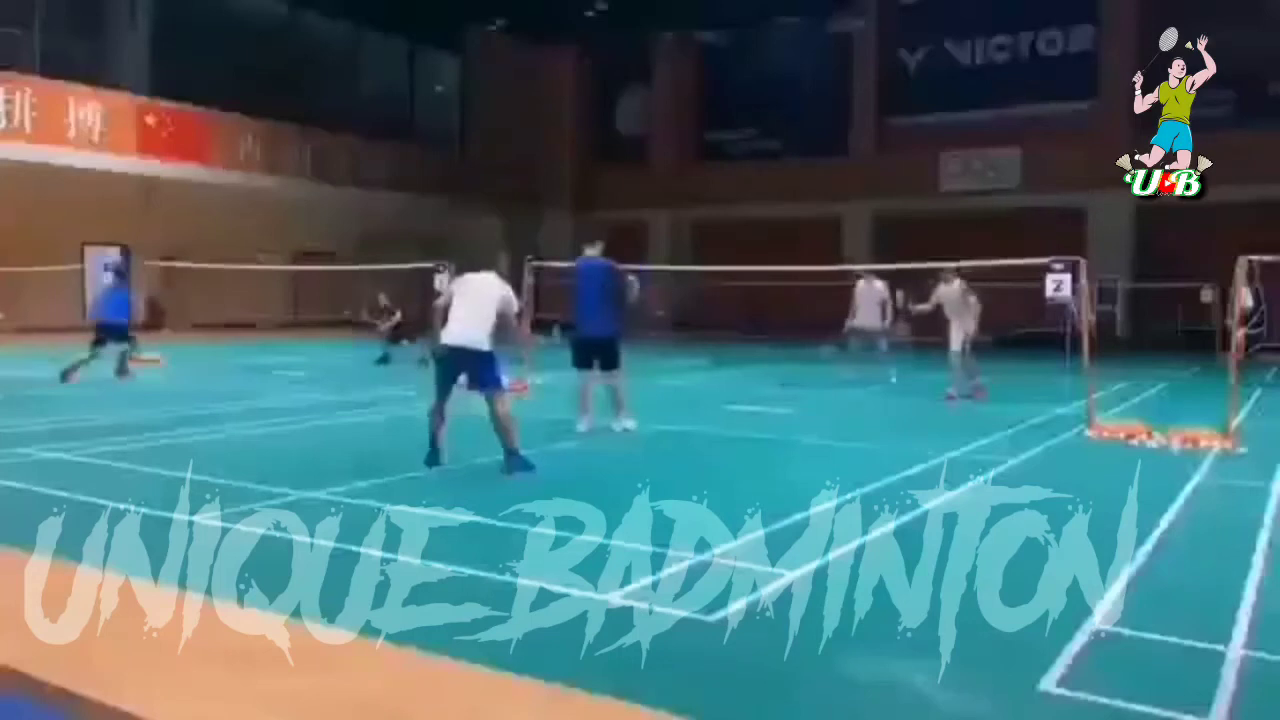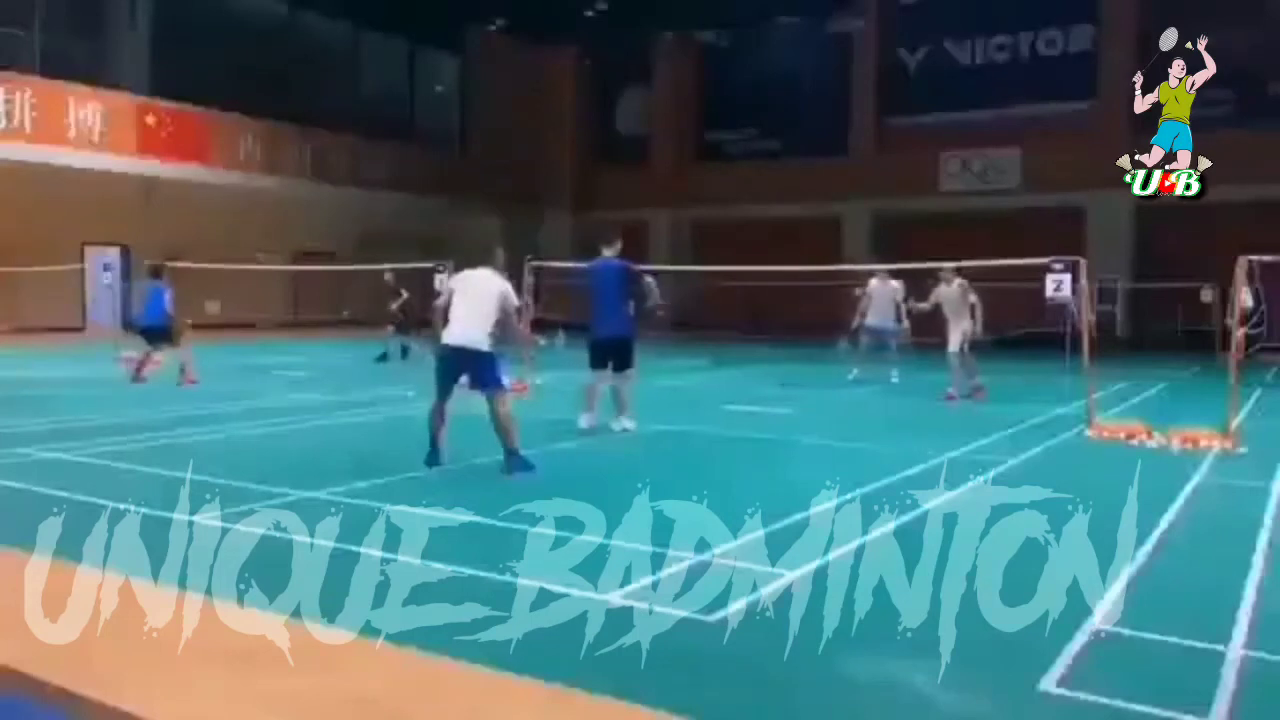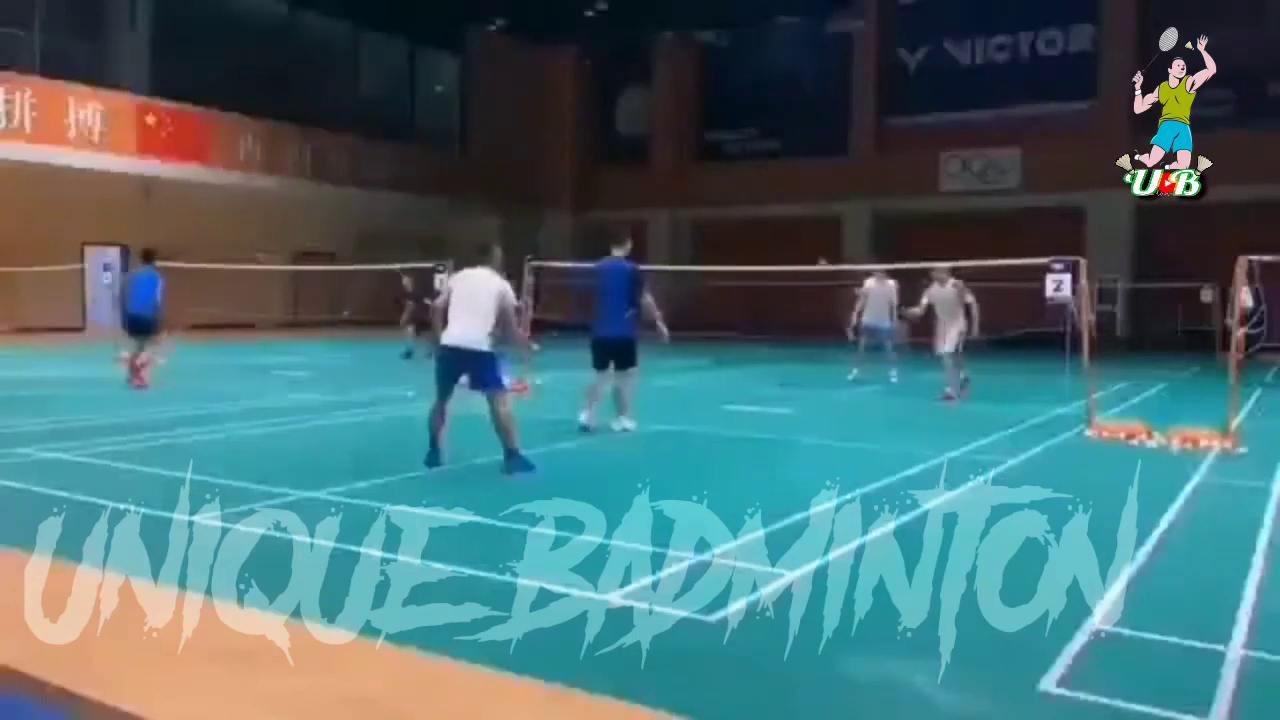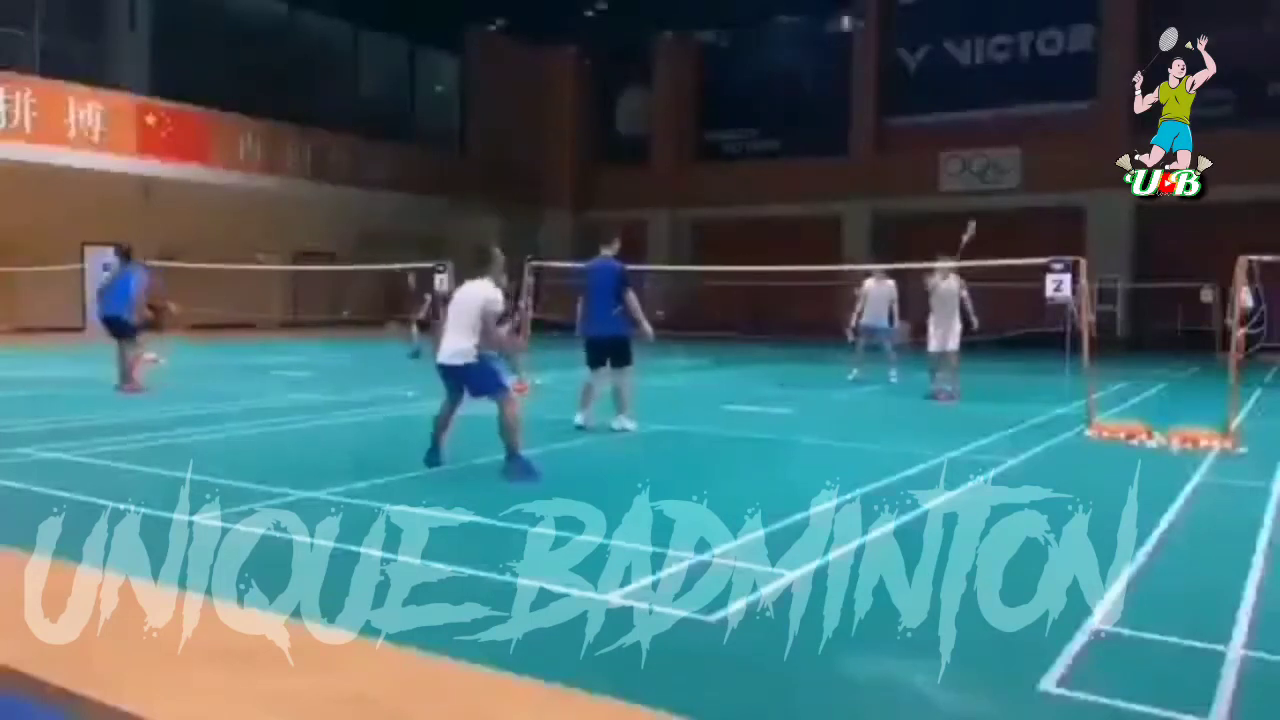
dt=0.5s
person 1, frame 1
left shoulder: (463, 279)
right shoulder: (504, 289)
left elbow: (438, 307)
right elbow: (512, 327)
left wrist: (438, 337)
left hip: (449, 345)
right hip: (478, 347)
left knee: (440, 400)
right knee: (498, 401)
left ankle: (434, 452)
right ankle: (512, 456)
person 1, frame 2
left shoulder: (461, 277)
right shoulder: (503, 285)
left elbow: (439, 306)
right elbow: (512, 326)
left wrist: (441, 336)
right wrist: (532, 340)
left hip: (450, 345)
right hip: (479, 347)
left knee: (440, 399)
right knee: (499, 401)
left ankle: (434, 452)
right ankle: (512, 456)
person 1, frame 3
left shoulder: (459, 277)
right shoulder: (501, 285)
left elbow: (438, 308)
right elbow: (510, 327)
left wrist: (439, 337)
right wrist: (528, 345)
left hip: (449, 346)
right hip: (479, 347)
left knee: (441, 399)
right knee: (499, 400)
left ankle: (434, 452)
right ankle: (513, 456)
person 1, frame 4
left shoulder: (463, 289)
right shoulder: (493, 293)
left elbow: (445, 324)
right elbow: (489, 333)
right wrist: (510, 351)
left hip: (445, 358)
right hip: (467, 359)
left knee: (451, 403)
right knee: (508, 401)
left ankle: (434, 451)
right ankle: (514, 459)
person 2, frame 1
left shoulder: (574, 268)
right shoulder: (608, 267)
left elbow: (573, 298)
right elbow: (631, 282)
right wrist: (629, 299)
left hip: (582, 332)
right hip: (607, 331)
left knee: (586, 377)
right knee: (612, 376)
left ankle: (584, 420)
right ankle: (621, 418)
person 2, frame 2
left shoulder: (590, 269)
right shoulder: (623, 268)
right elbow: (648, 283)
right wrist: (651, 300)
left hip: (598, 331)
right hip: (621, 331)
left knee: (597, 376)
right knee: (621, 376)
left ankle: (587, 416)
right ankle: (622, 418)
person 2, frame 3
left shoulder: (598, 268)
right shoulder: (631, 269)
right elbow: (644, 299)
right wrist: (659, 322)
left hip: (600, 330)
right hip: (623, 331)
left knee: (601, 375)
right knee: (623, 376)
left ankle: (587, 414)
right ankle: (622, 418)
person 2, frame 4
left shoulder: (588, 268)
right shoulder: (618, 268)
left elbow: (581, 300)
right elbow: (629, 297)
left wrist: (579, 325)
right wrist: (643, 322)
left hip: (593, 330)
right hip: (616, 330)
left knee: (594, 374)
right knee: (620, 375)
left ankle: (582, 415)
right ankle: (622, 418)
